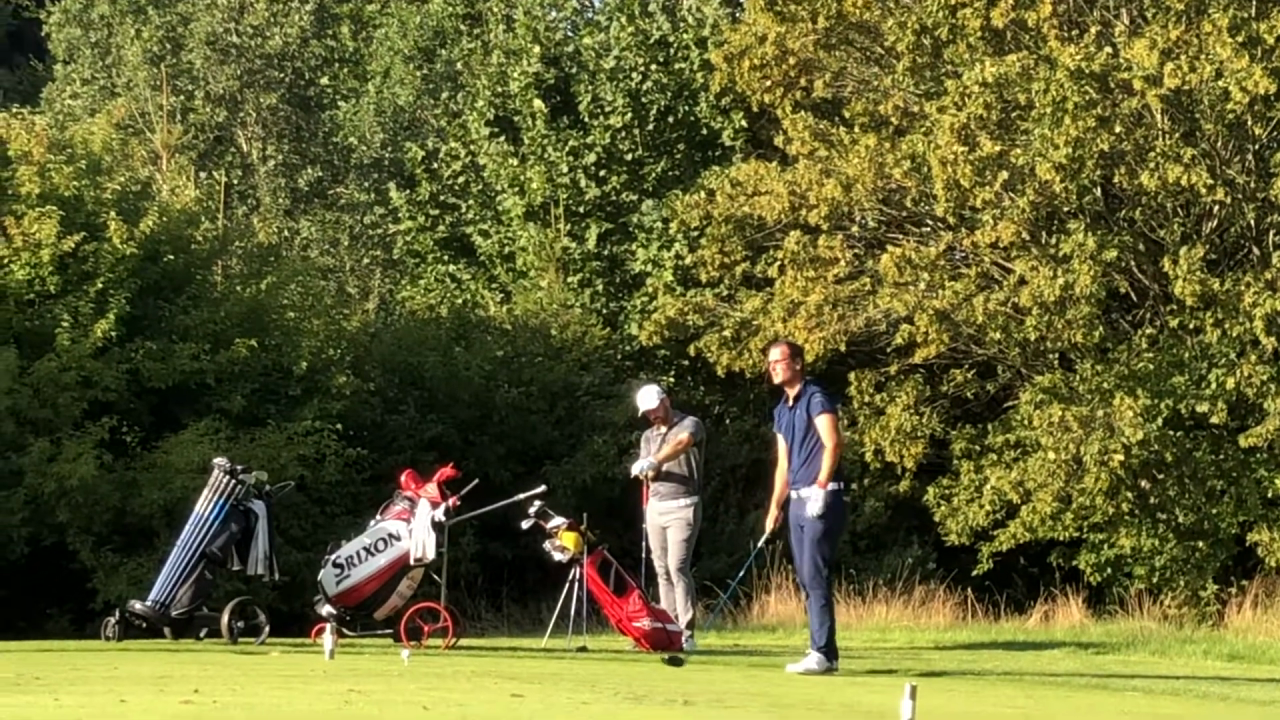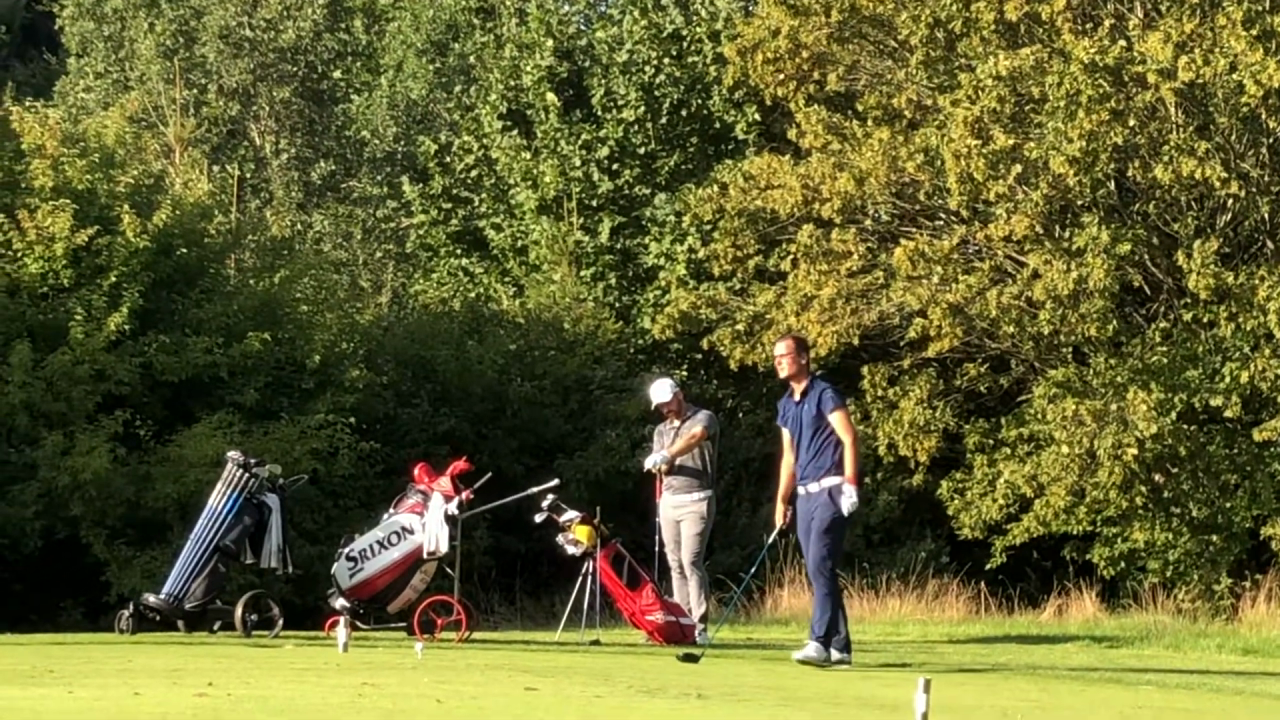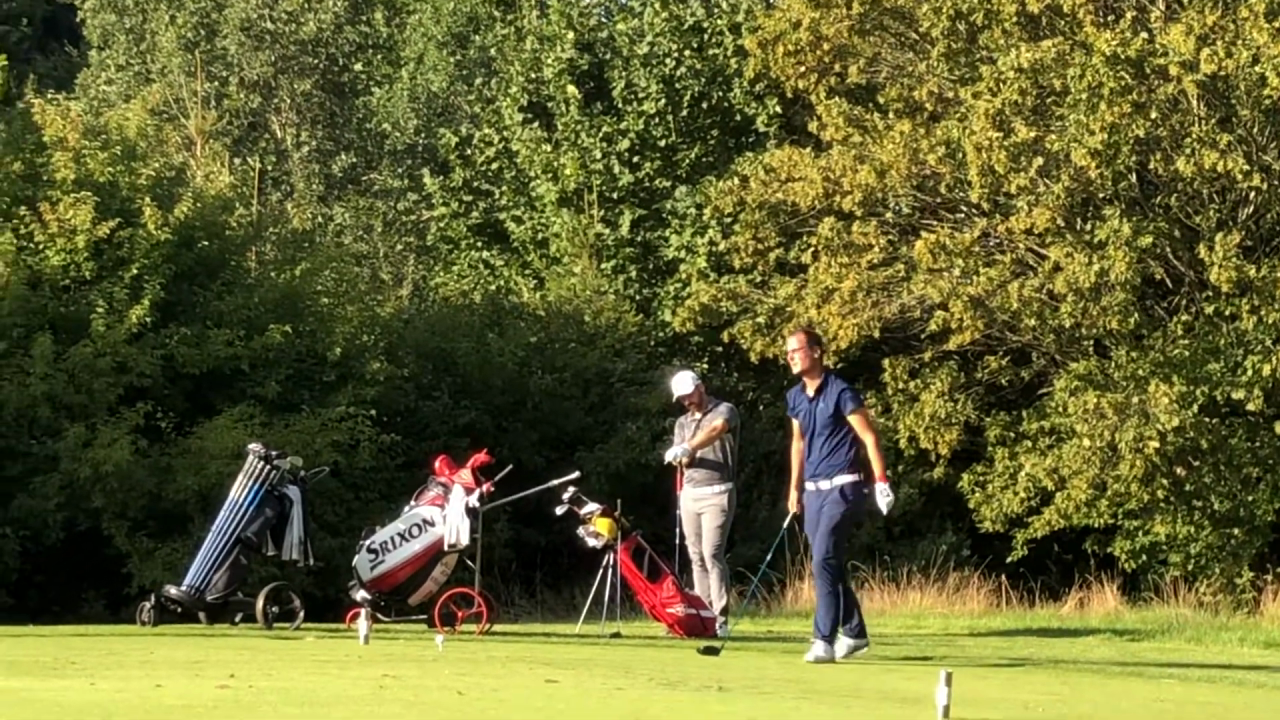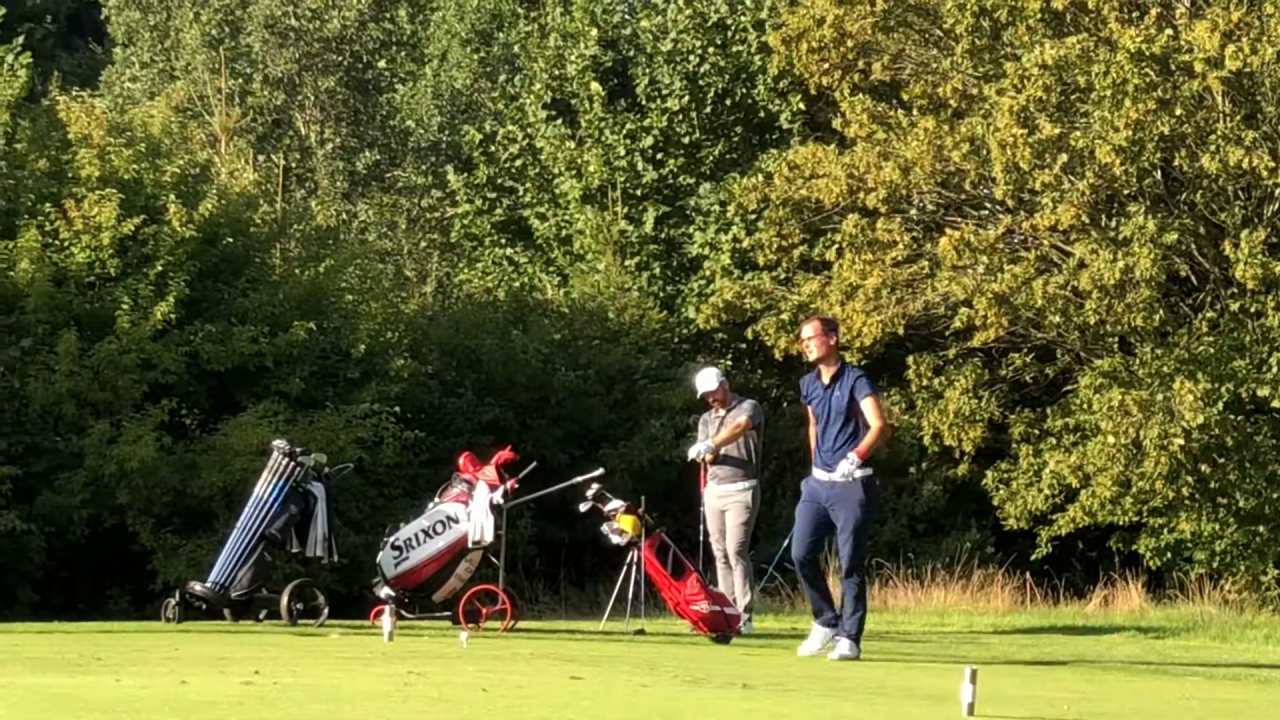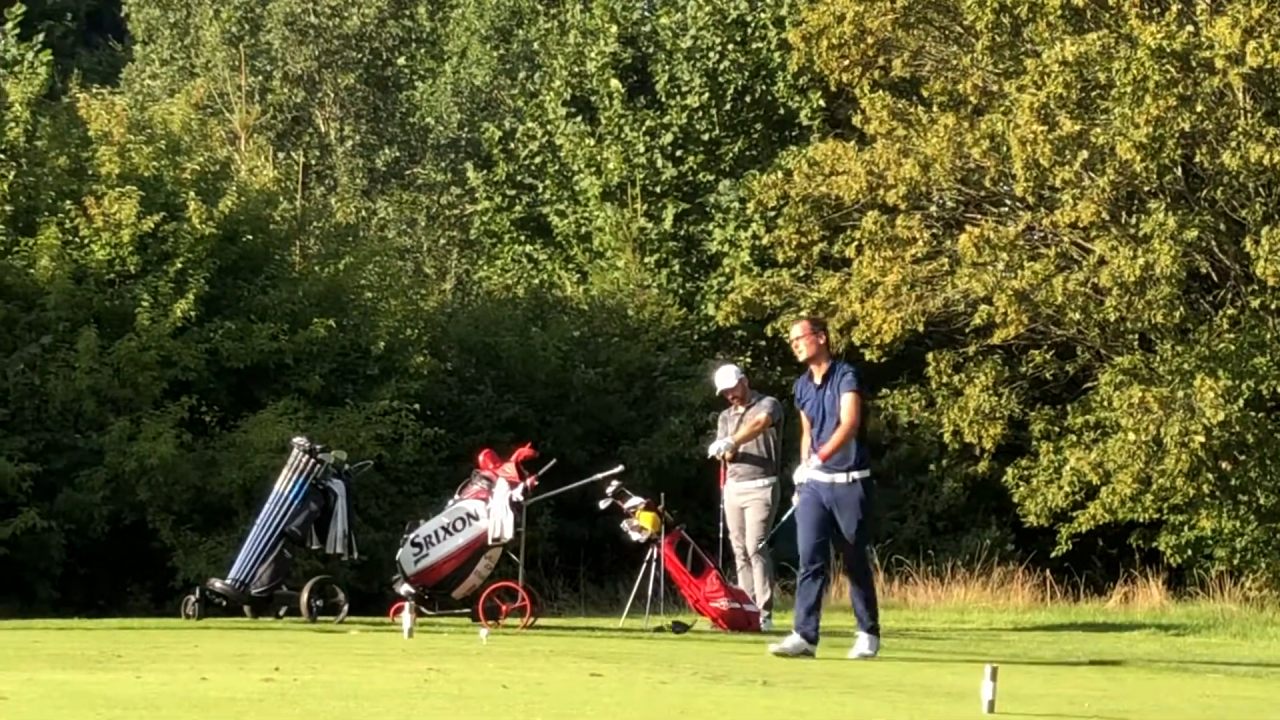
dt=0.3s
person 1, frame 1
left shoulder: (815, 398)
right shoulder: (781, 410)
left elbow: (832, 444)
left wrist: (821, 488)
right wrist: (775, 506)
left hip: (820, 499)
right hip: (798, 502)
left knee: (815, 575)
right knee: (807, 579)
left ankle: (821, 653)
right ankle: (825, 654)
person 1, frame 2
left shoulder: (824, 393)
right shoulder: (784, 405)
left elbow: (849, 439)
left wrist: (850, 484)
right wrist: (781, 500)
left hip: (830, 492)
right hip: (805, 496)
left knee: (819, 565)
right knee: (819, 570)
left ankle: (820, 642)
right ankle: (839, 646)
person 1, frame 3
left shoulder: (840, 391)
right shoulder: (794, 396)
left elbow: (870, 438)
left wrist: (880, 481)
right wrist: (794, 487)
left hip: (841, 489)
right hip: (811, 492)
left knee: (825, 560)
right knee: (826, 565)
left ankle: (825, 641)
right ankle: (854, 632)
person 1, frame 4
left shoulder: (856, 379)
right shoulder: (808, 383)
left elbow: (879, 425)
left wrist: (856, 456)
left hip: (852, 484)
right hip: (818, 482)
left knee: (850, 563)
right knee: (802, 553)
left ankle: (849, 638)
right ankle: (826, 622)
person 1, frame 5
left shoulder: (846, 376)
right shoulder: (802, 386)
left elbow: (849, 424)
left wrist: (820, 459)
right wrist: (802, 475)
left hip: (849, 482)
right hip: (815, 484)
left knee: (855, 561)
right knee: (808, 557)
left ankle: (868, 632)
right ankle: (804, 635)
person 2, frame 1
left shoulder: (690, 424)
right shoulder: (648, 435)
left elbow: (680, 444)
right elbow: (645, 472)
left wrist: (653, 460)
right wrist: (648, 470)
left hip: (682, 507)
right hip: (655, 507)
left knee: (678, 568)
right knee: (662, 571)
left ankle: (687, 633)
person 2, frame 2
left shoulder: (703, 418)
right shoulder: (661, 430)
left elbow: (695, 437)
right elbow: (660, 468)
left wrist: (666, 454)
right wrist: (661, 463)
left hip: (696, 501)
right hip: (668, 501)
left knee: (691, 561)
right knee: (676, 564)
left ankle: (700, 627)
person 2, frame 3
left shoulder: (724, 410)
right shoulder: (682, 423)
left elbow: (716, 430)
right elbow: (682, 461)
left wrist: (687, 447)
right wrist: (683, 456)
left hip: (717, 493)
right hip: (689, 494)
left knee: (712, 554)
right knee: (696, 557)
left ankle: (720, 620)
person 2, frame 4
left shoulder: (748, 407)
right shoulder: (706, 419)
left elbow: (739, 427)
right elbow: (706, 457)
left wrist: (711, 444)
right wrist: (707, 453)
left hip: (741, 490)
right hip: (713, 491)
left knee: (736, 551)
right knee: (720, 554)
left ankle: (745, 617)
person 2, frame 5
left shoulder: (768, 404)
right shoulder: (725, 417)
left elbow: (758, 423)
right elbow: (727, 455)
left wrist: (731, 441)
right wrist: (727, 451)
left hip: (761, 487)
right hip: (733, 488)
left knee: (756, 549)
right knee: (740, 551)
left ankle: (764, 614)
